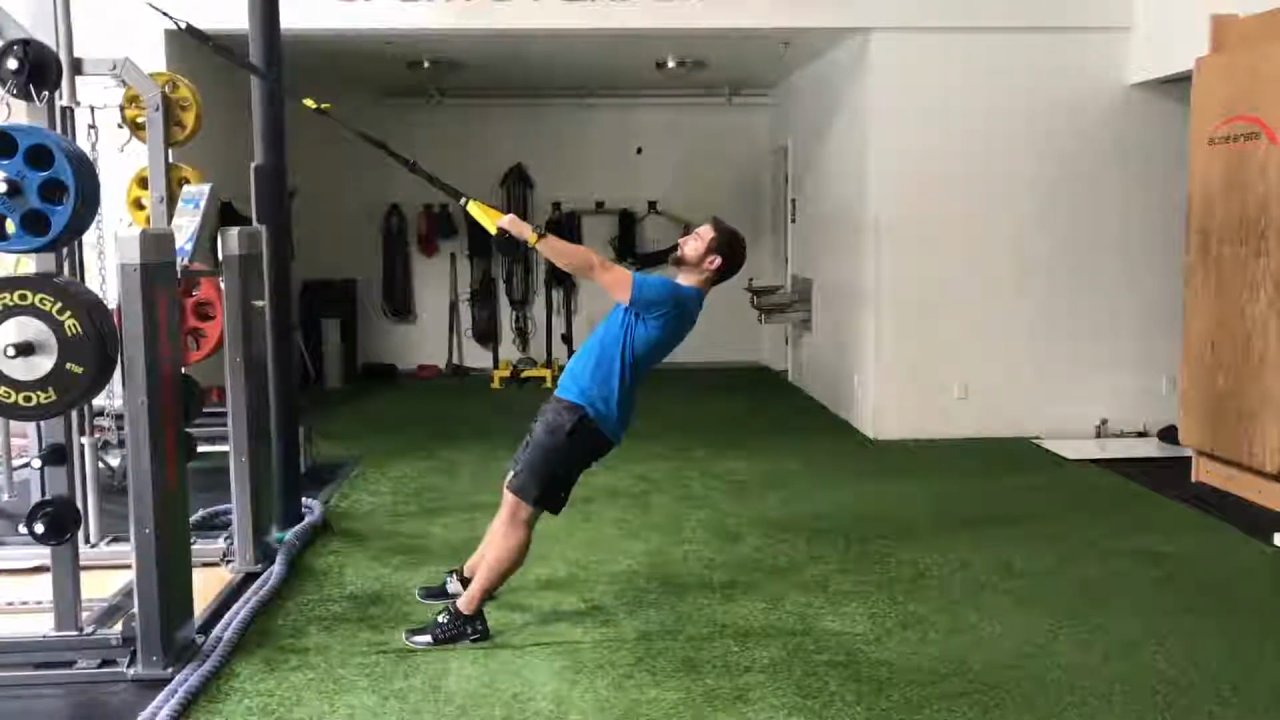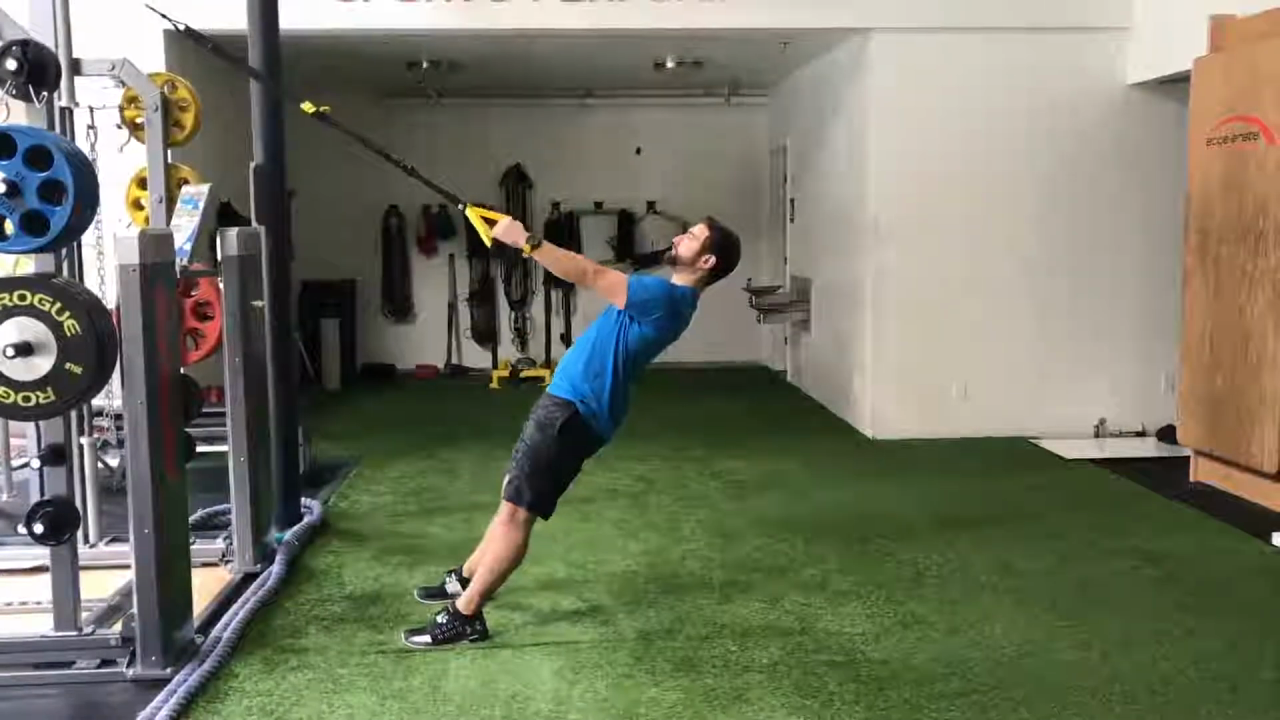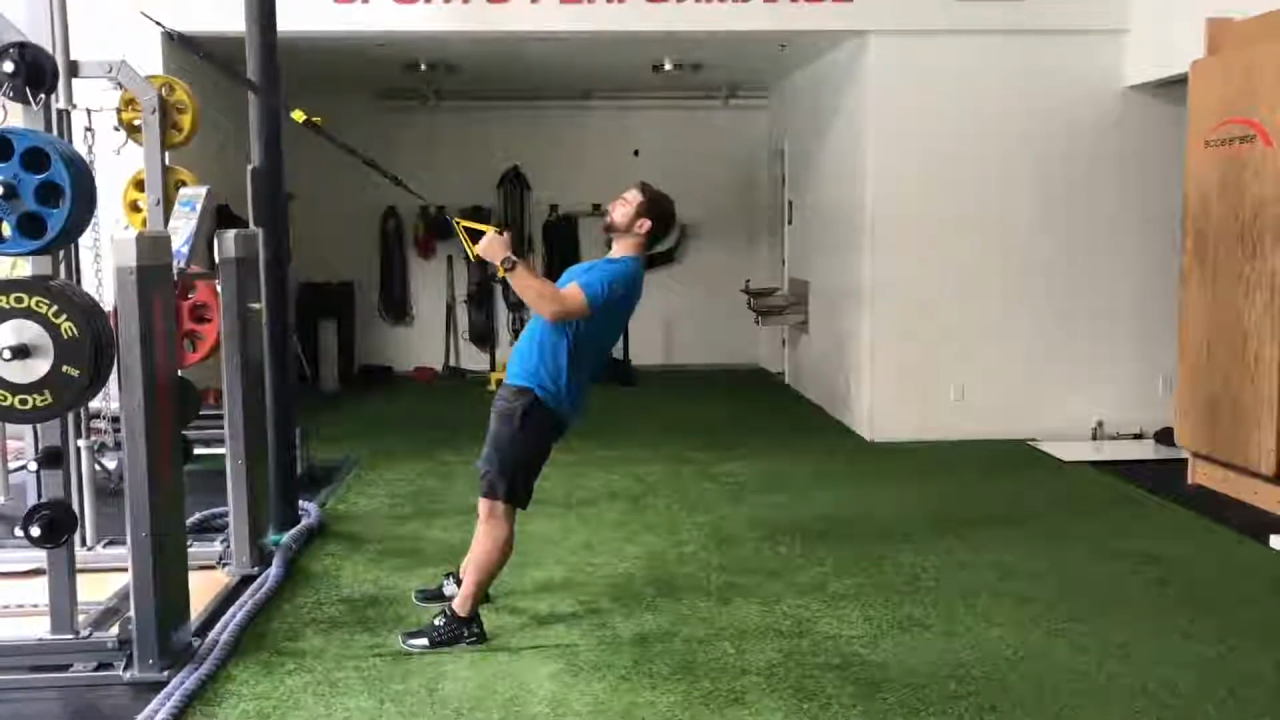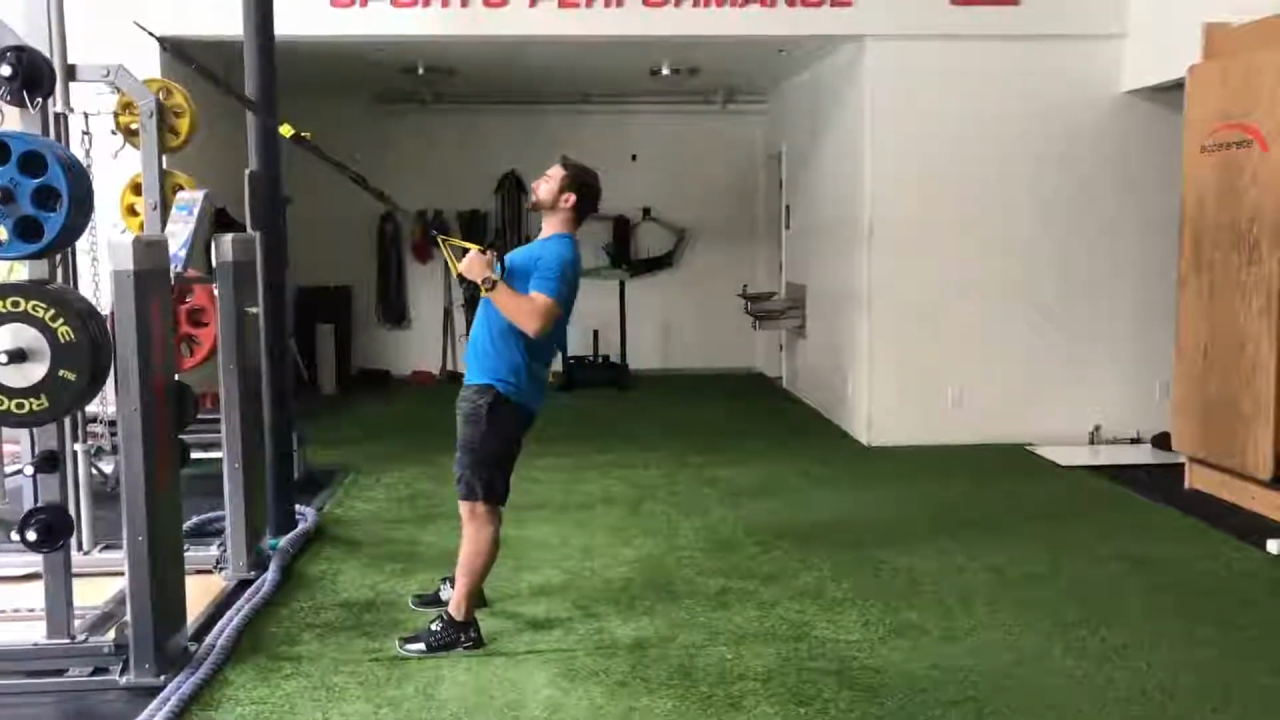
dt=0.4s
person 1, frame 1
left shoulder: (673, 297)
right shoulder: (670, 295)
left elbow: (595, 267)
right elbow: (600, 270)
left wrist: (529, 234)
right wrist: (535, 237)
left hip: (584, 413)
right hip: (574, 405)
left knee: (517, 509)
right knee: (513, 493)
left ankle: (465, 616)
right ankle: (468, 577)
person 1, frame 2
left shoulder: (668, 297)
right shoulder: (665, 295)
left elbow: (589, 275)
right elbow: (597, 278)
left wrist: (524, 241)
right wrist: (530, 242)
left hip: (573, 409)
right hip: (567, 402)
left knee: (515, 511)
right knee: (512, 496)
left ankle: (464, 615)
right ankle: (466, 578)
person 1, frame 3
left shoulder: (620, 274)
right shoulder: (612, 268)
left elbow: (554, 308)
right elbow: (555, 300)
left wrist: (505, 261)
right wrist: (510, 260)
left hip: (534, 395)
right hip: (528, 388)
left knee: (495, 507)
right knee: (492, 497)
left ankle: (461, 619)
right ankle: (464, 580)
person 1, frame 4
left shoulder: (558, 254)
right shoulder: (545, 247)
left elbow: (534, 321)
left wrist: (486, 278)
right wrist: (484, 270)
left hip: (498, 391)
right hip: (489, 385)
left knee: (478, 508)
right knee: (477, 502)
left ankle: (459, 623)
right ankle: (463, 586)
